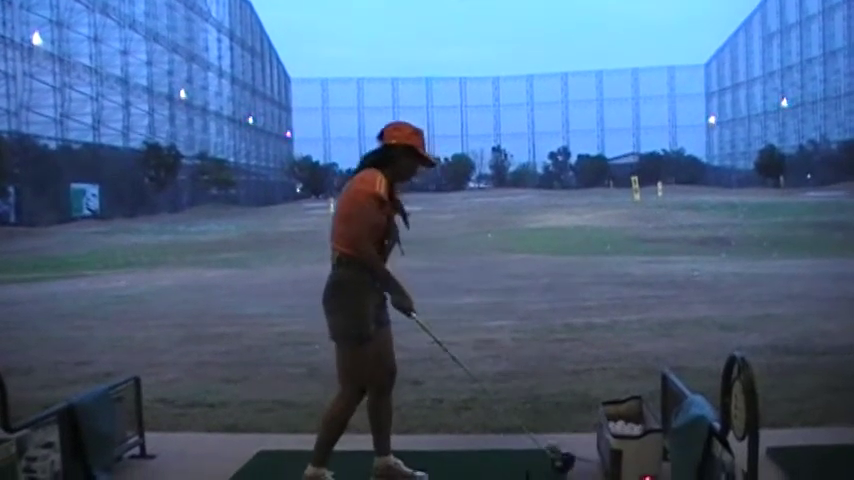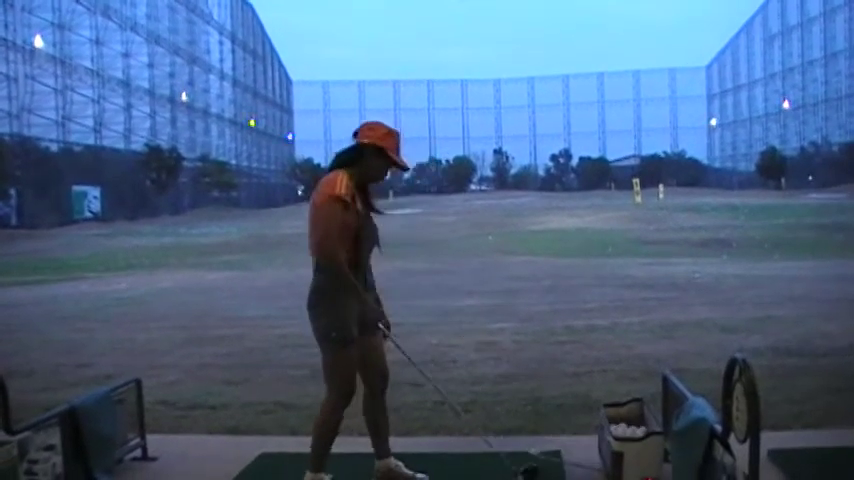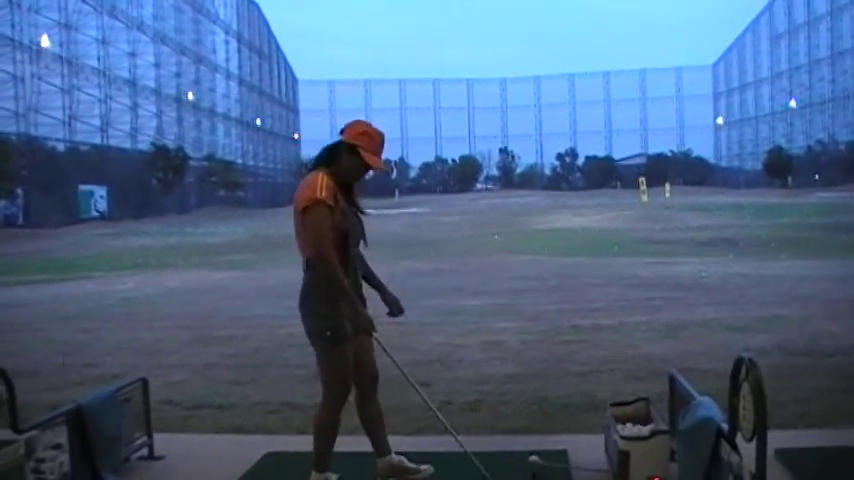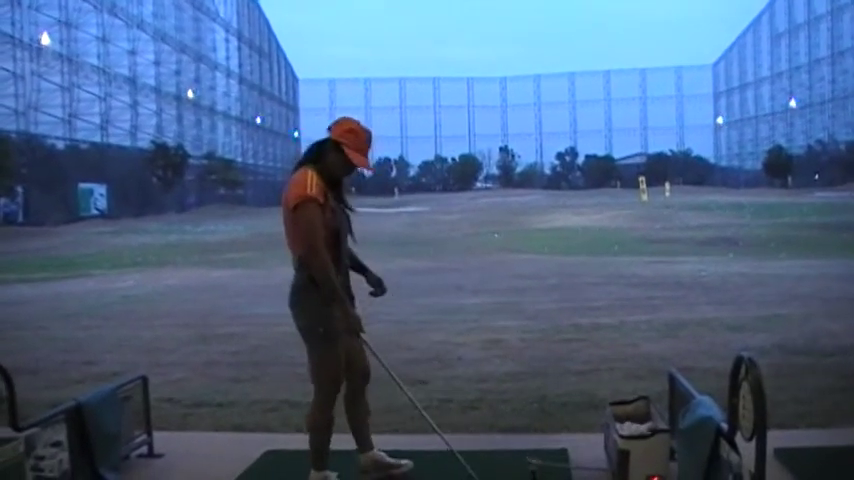
dt=0.2s
person 1, frame 1
left shoulder: (375, 185)
right shoulder: (374, 182)
right elbow: (361, 248)
left wrist: (390, 292)
right wrist: (398, 291)
left hip: (367, 292)
right hip: (352, 292)
left knee: (385, 376)
right knee: (354, 388)
person 1, frame 2
left shoulder: (356, 192)
right shoulder: (337, 186)
right elbow: (328, 252)
left wrist: (372, 303)
right wrist: (365, 301)
left hip: (354, 297)
right hip: (333, 297)
left knee: (377, 380)
right knee: (341, 391)
person 1, frame 3
left shoulder: (340, 192)
right shoulder: (317, 188)
right elbow: (323, 257)
left wrist: (382, 291)
right wrist: (356, 308)
left hip: (346, 297)
right hip: (325, 299)
left knee: (368, 380)
right knee: (337, 390)
person 1, frame 4
left shoulder: (327, 188)
right shoulder: (307, 185)
right elbow: (315, 255)
left wrist: (367, 273)
right wrist: (345, 308)
left hip: (333, 295)
right hip: (316, 297)
left knee: (359, 375)
right knee: (329, 388)
